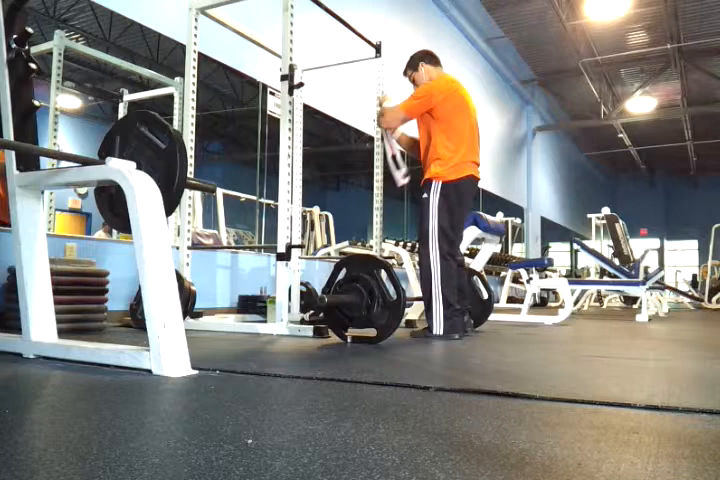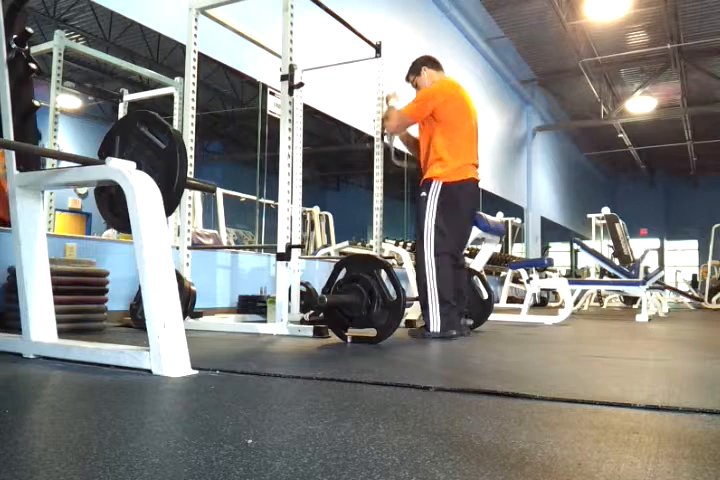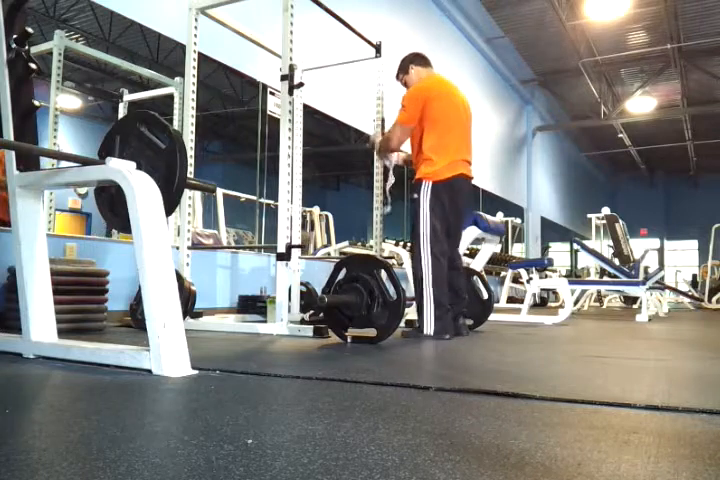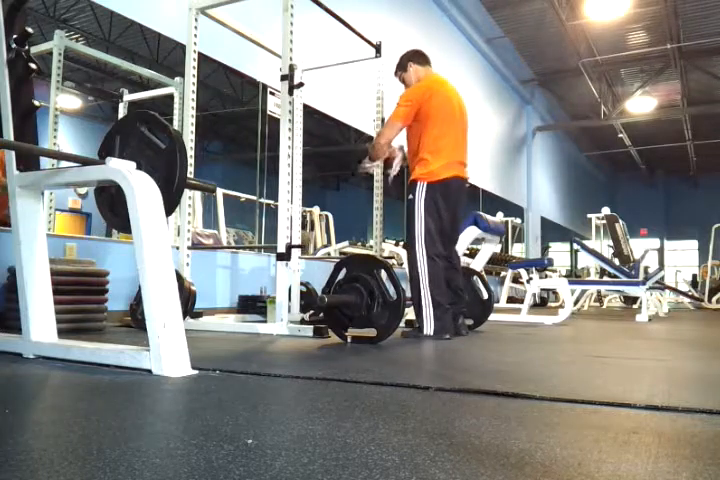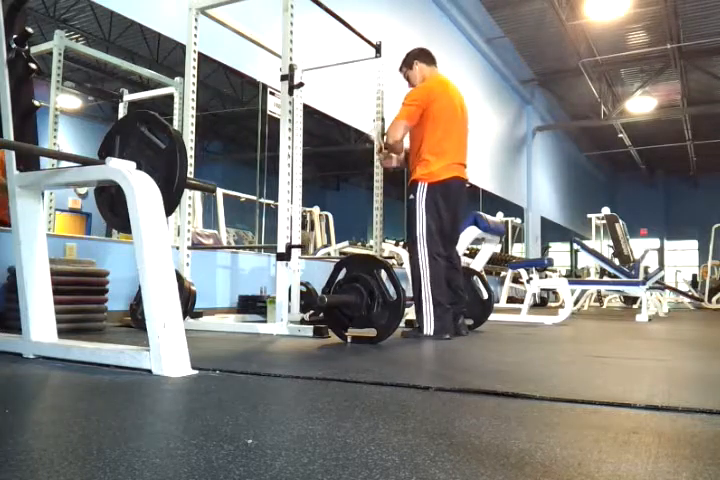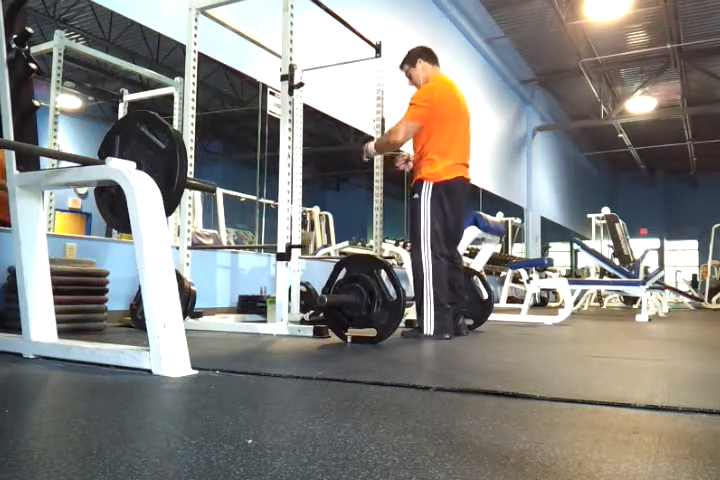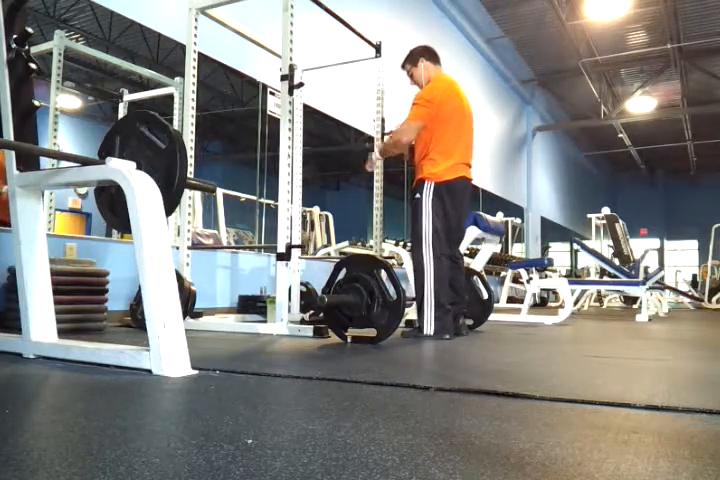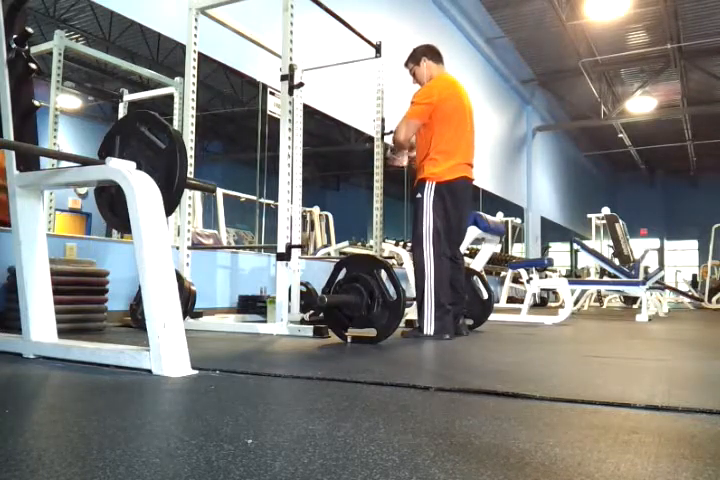
dt=0.4s
person 1, frame 1
left shoulder: (434, 88)
right shoulder: (457, 91)
left elbow: (388, 121)
left wrist: (384, 111)
right wrist: (402, 140)
left hip: (445, 179)
right hip: (464, 177)
left knee: (436, 251)
right knee: (448, 250)
left ankle: (442, 325)
right ankle: (458, 317)
person 1, frame 2
left shoulder: (435, 92)
right shoulder: (461, 96)
left elbow: (393, 125)
left wrist: (390, 107)
right wrist: (409, 140)
left hip: (445, 181)
right hip: (466, 181)
left knee: (432, 250)
right knee: (452, 251)
left ankle: (439, 322)
right ankle: (455, 319)
person 1, frame 3
left shoulder: (420, 91)
right shoulder: (456, 94)
left elbow: (394, 139)
left wrist: (381, 148)
right wrist: (405, 158)
left hip: (436, 179)
right hip: (460, 177)
left knee: (429, 251)
right knee: (448, 250)
left ankle: (435, 324)
right ankle: (456, 319)
person 1, frame 4
left shoulder: (419, 92)
right shoulder: (452, 93)
left elbow: (385, 138)
left wrist: (373, 159)
right wrist: (402, 154)
left hip: (431, 180)
right hip: (455, 178)
left knee: (425, 251)
right knee: (445, 250)
left ankle: (433, 324)
right ankle: (455, 319)
person 1, frame 5
left shoulder: (424, 92)
right shoulder: (454, 94)
left elbow: (394, 137)
left wrist: (389, 153)
right wrist: (403, 156)
left hip: (432, 182)
right hip: (454, 179)
left knee: (426, 251)
right knee: (446, 250)
left ankle: (434, 324)
right ankle: (455, 319)
person 1, frame 6
left shoulder: (430, 92)
right shoulder: (454, 92)
left elbow: (399, 136)
left wrist: (372, 147)
right wrist: (414, 161)
left hip: (435, 182)
right hip: (455, 179)
left knee: (428, 251)
right knee: (447, 250)
left ankle: (433, 324)
right ankle: (454, 319)
person 1, frame 7
left shoulder: (432, 92)
right shoulder: (457, 92)
left elbow: (402, 137)
left wrist: (377, 155)
right wrist: (415, 147)
left hip: (437, 181)
right hip: (458, 179)
left knee: (429, 251)
right knee: (448, 251)
left ankle: (433, 323)
right ankle: (454, 319)
person 1, frame 8
left shoulder: (432, 90)
right shoulder: (459, 91)
left elbow: (402, 135)
left wrist: (398, 151)
right wrist: (411, 155)
left hip: (438, 181)
right hip: (459, 179)
left knee: (430, 251)
right knee: (450, 251)
left ankle: (435, 324)
right ankle: (455, 319)
